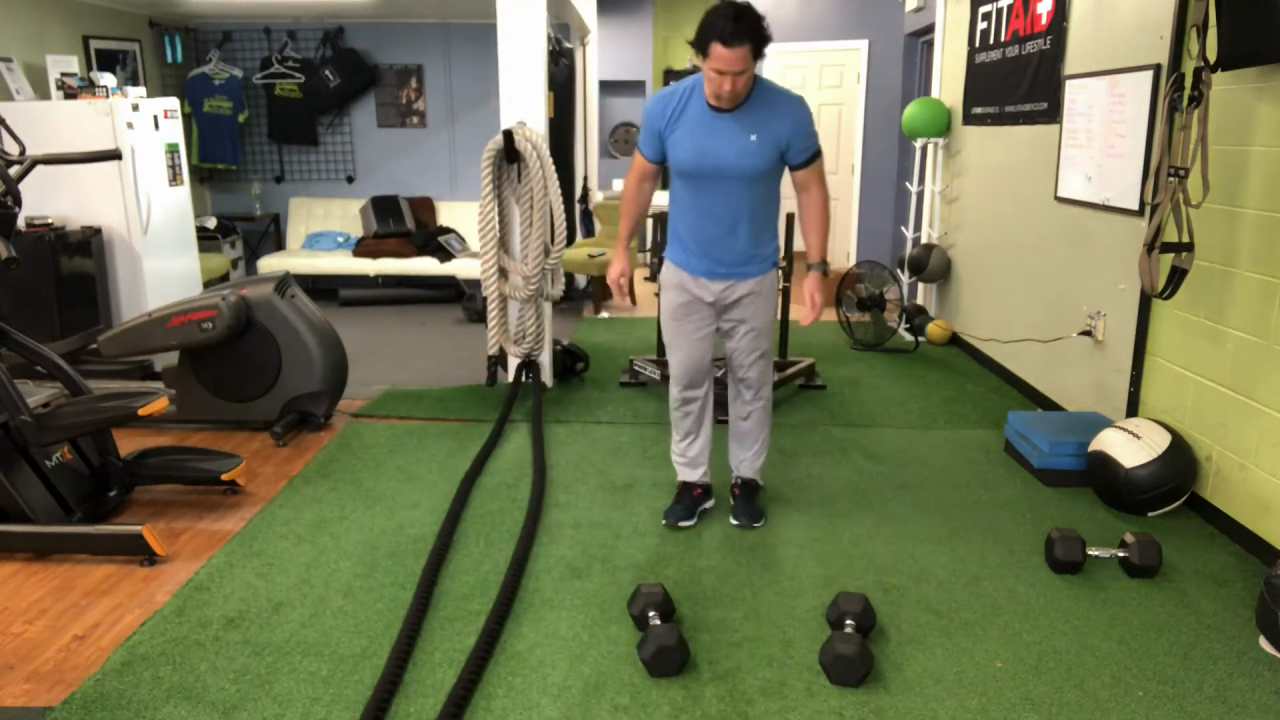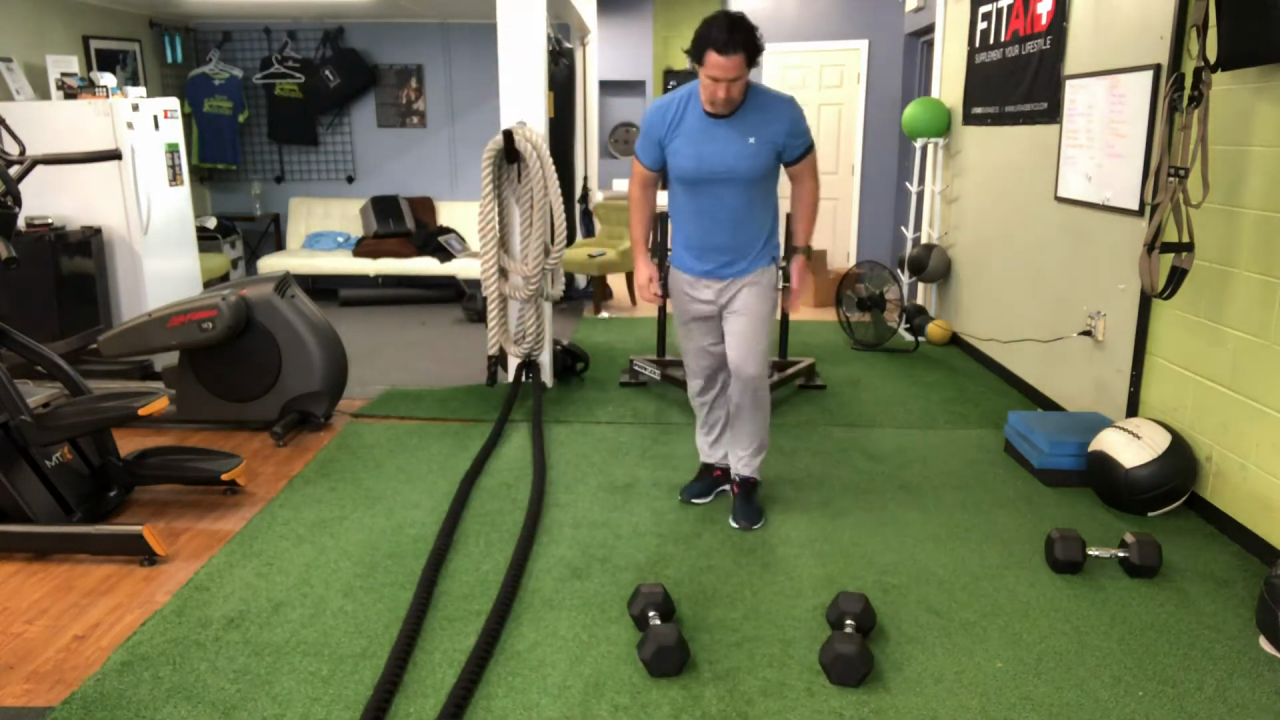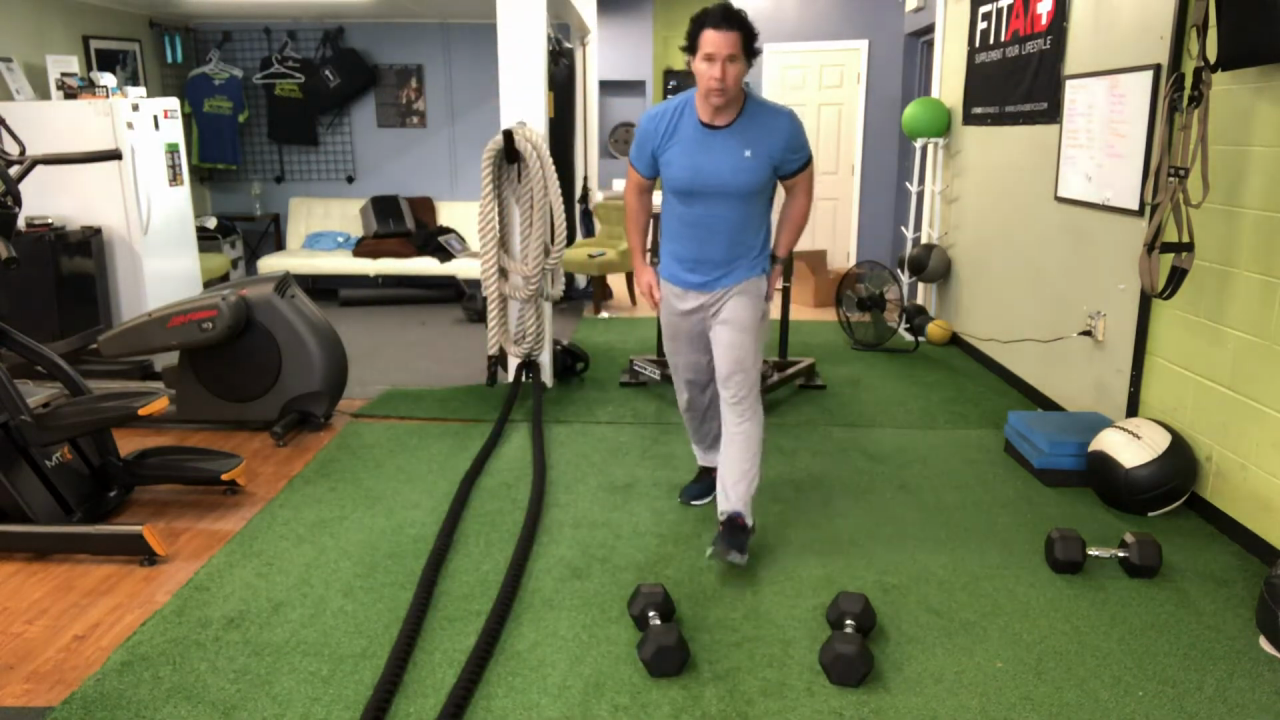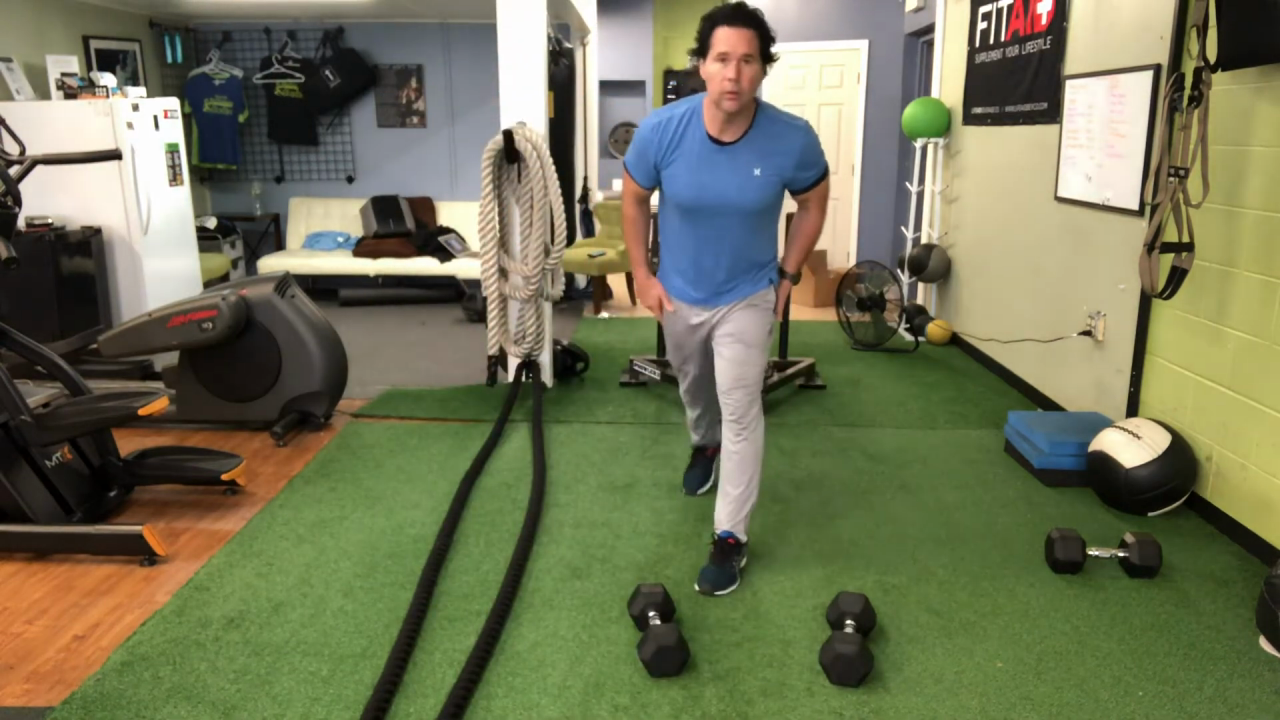
dt=0.4s
person 1, frame 1
left shoulder: (788, 113)
right shoulder: (666, 106)
left elbow: (810, 188)
right elbow: (642, 178)
left wrist: (816, 268)
right wrist: (621, 248)
left hip: (753, 278)
right hip: (684, 273)
left knee: (750, 382)
right knee: (687, 379)
left ankle: (746, 478)
right ankle: (693, 481)
person 1, frame 2
left shoulder: (781, 114)
right shoulder: (664, 115)
left elbow: (804, 179)
right elbow: (643, 185)
left wrist: (801, 252)
right wrist: (641, 257)
left hip: (752, 273)
right hip: (689, 275)
left knee: (748, 374)
right knee: (703, 377)
left ankle: (746, 475)
right ankle: (714, 463)
person 1, frame 3
left shoulder: (780, 126)
right shoulder: (658, 123)
left elbow: (799, 191)
right elbow: (638, 191)
left wrist: (778, 259)
right wrist: (640, 262)
left hip: (744, 284)
right hip: (677, 284)
left knee: (738, 392)
right knee: (691, 387)
left ankle: (735, 519)
right ankle: (709, 464)
person 1, frame 4
left shoulder: (793, 139)
right shoulder: (660, 131)
left elbow: (813, 204)
right elbow: (634, 200)
left wrist: (787, 275)
right wrist: (642, 274)
left hip: (748, 296)
right hip: (679, 295)
left knee: (740, 410)
right knee: (693, 386)
left ankle: (730, 536)
right ankle: (705, 444)
